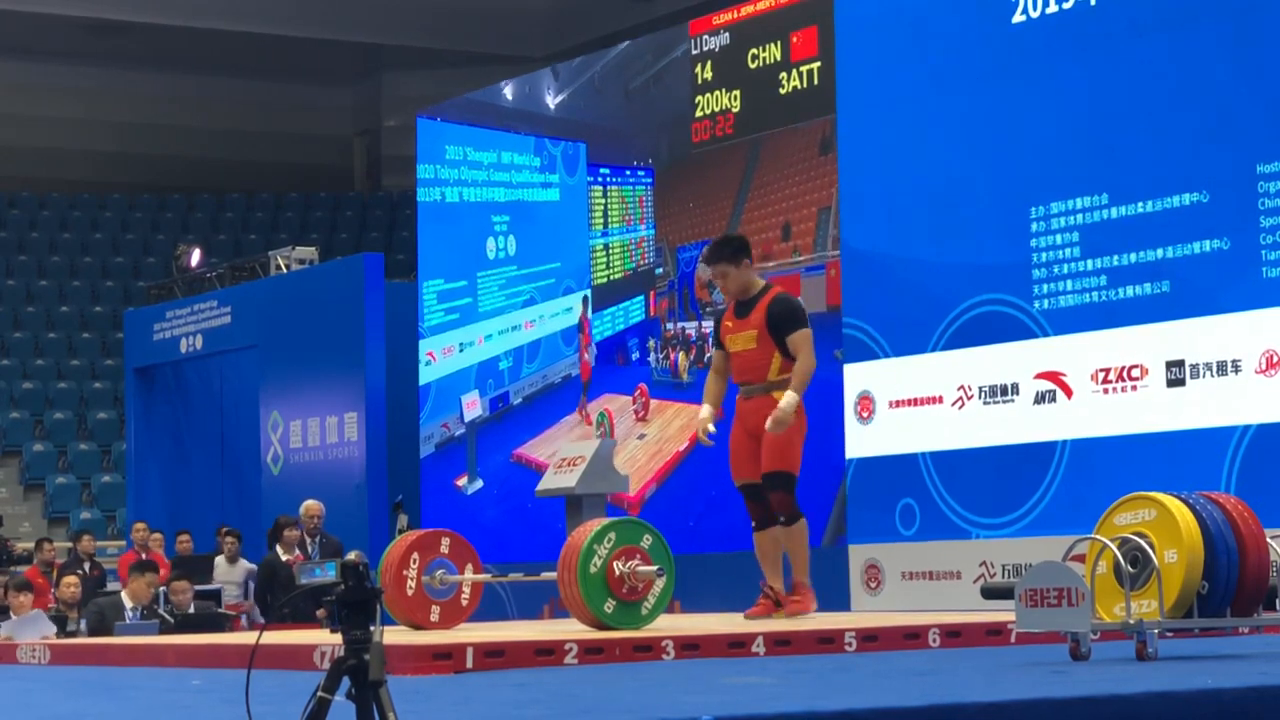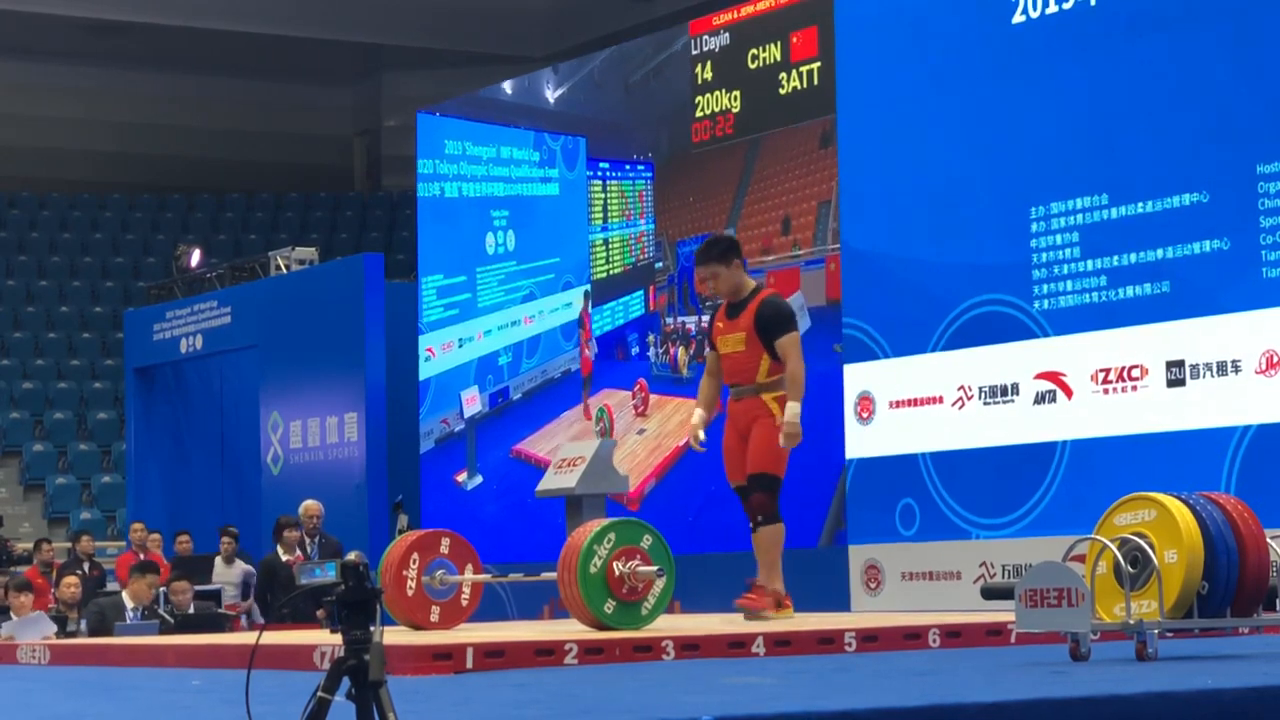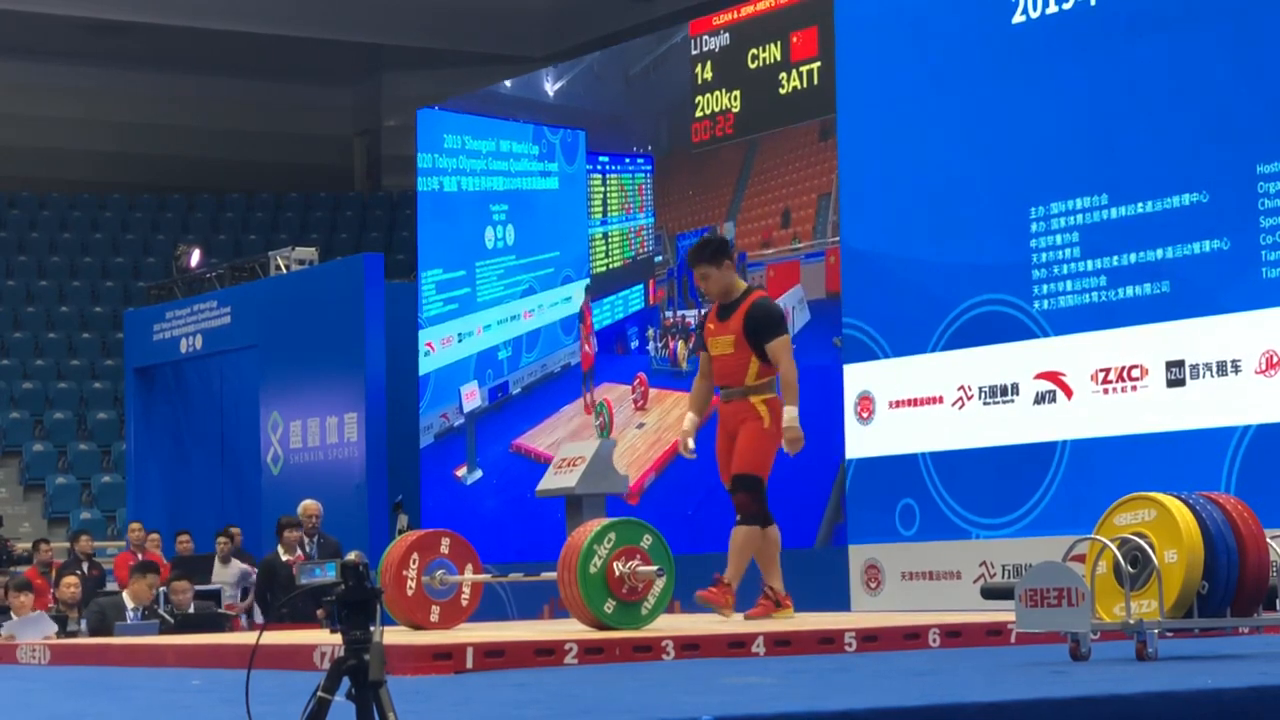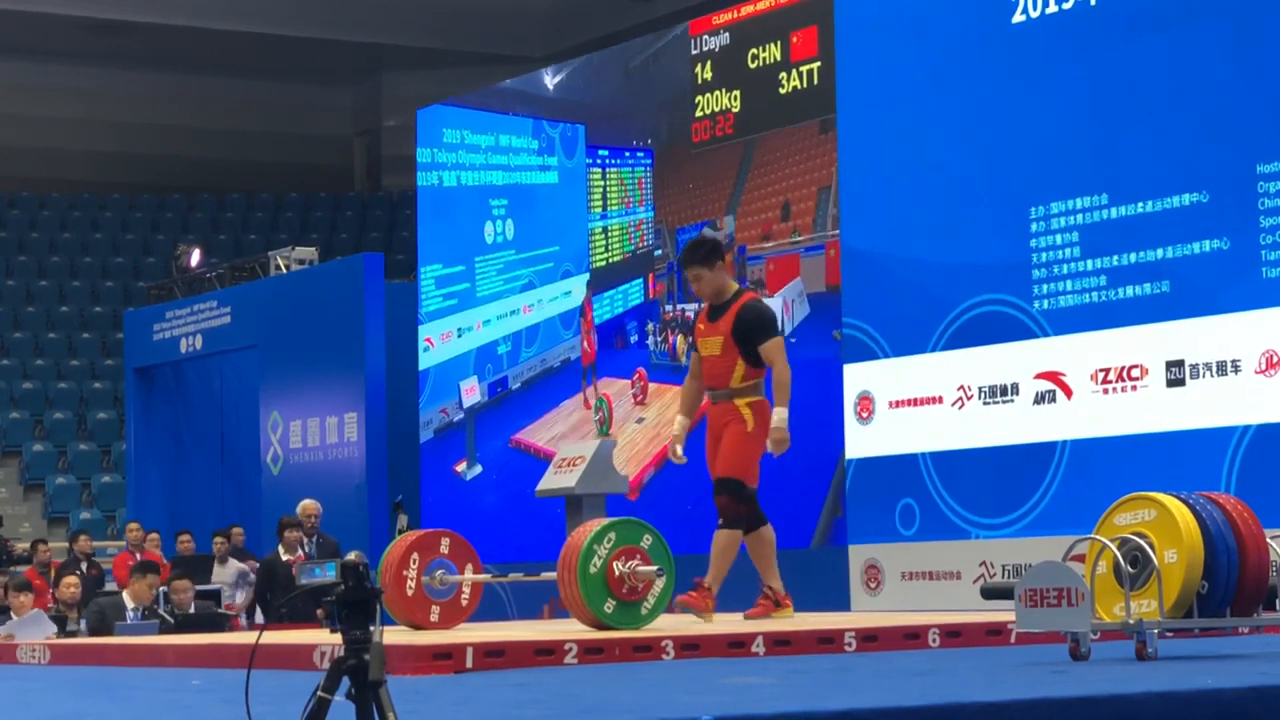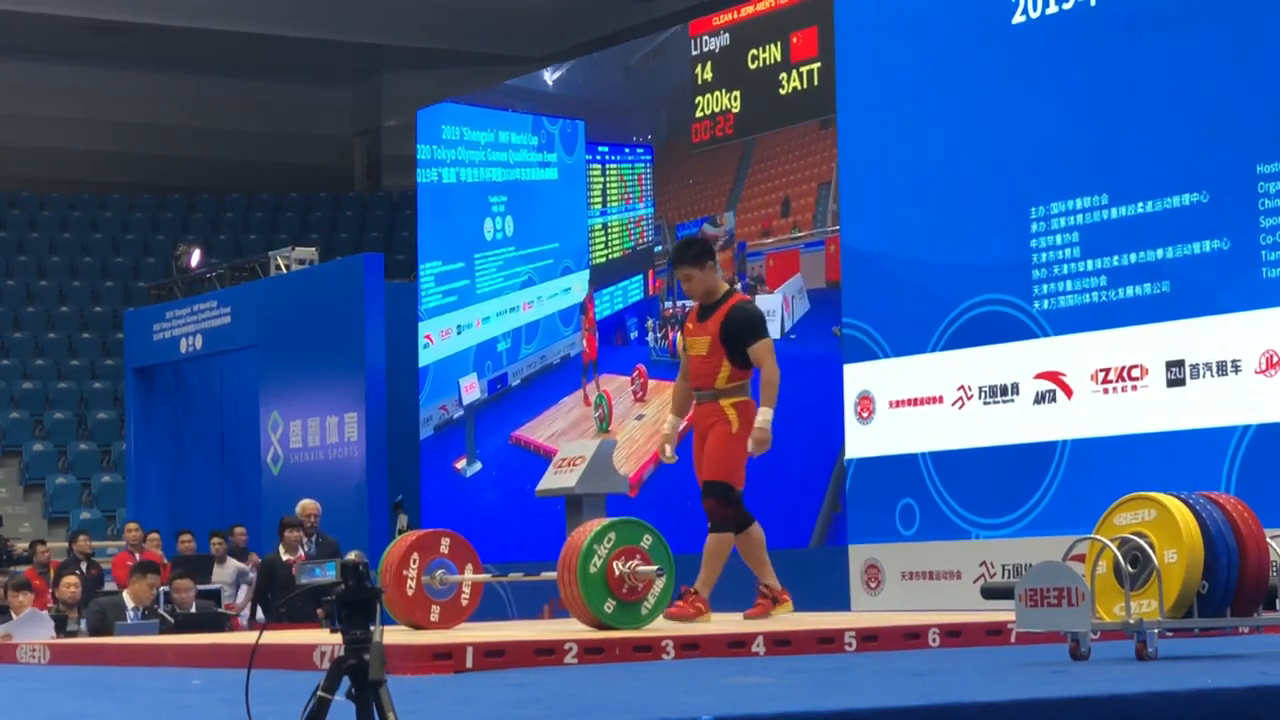
dt=0.1s
person 1, frame 1
left shoulder: (781, 304)
right shoulder: (725, 316)
left elbow: (806, 358)
right elbow: (719, 371)
left wrist: (789, 403)
right wrist: (707, 410)
left hip: (778, 408)
right hip: (745, 411)
left knee: (780, 497)
right knee: (756, 504)
left ankle: (802, 584)
right ankle: (777, 594)
person 1, frame 2
left shoulder: (772, 307)
right shoulder: (718, 317)
left elbow: (794, 362)
right elbow: (712, 372)
left wrist: (792, 413)
right wrist: (699, 415)
left hip: (768, 409)
right hip: (736, 412)
left knee: (763, 497)
right knee: (751, 504)
left ankle: (764, 587)
right ankle: (776, 595)
person 1, frame 3
left shoulder: (761, 309)
right shoulder: (710, 317)
left elbow: (786, 364)
right elbow: (704, 376)
left wrist: (790, 417)
right wrist: (691, 421)
left hip: (759, 411)
right hip: (728, 414)
left knee: (745, 499)
right knee: (754, 506)
left ankle: (725, 589)
right ankle: (777, 595)
person 1, frame 4
left shoulder: (752, 311)
right shoulder: (702, 318)
left elbow: (779, 366)
right elbow: (695, 377)
left wrist: (780, 419)
right wrist: (681, 425)
left hip: (746, 414)
right hip: (716, 415)
left knee: (728, 503)
right knee: (745, 508)
left ankle: (706, 592)
right ankle: (776, 594)
person 1, frame 5
left shoulder: (742, 312)
right shoulder: (692, 316)
left elbow: (768, 367)
right elbow: (685, 376)
left wrist: (763, 419)
right wrist: (672, 425)
left hip: (732, 415)
right hip: (702, 416)
left knee: (719, 506)
right knee: (731, 509)
left ankle: (699, 596)
right ankle: (774, 591)
